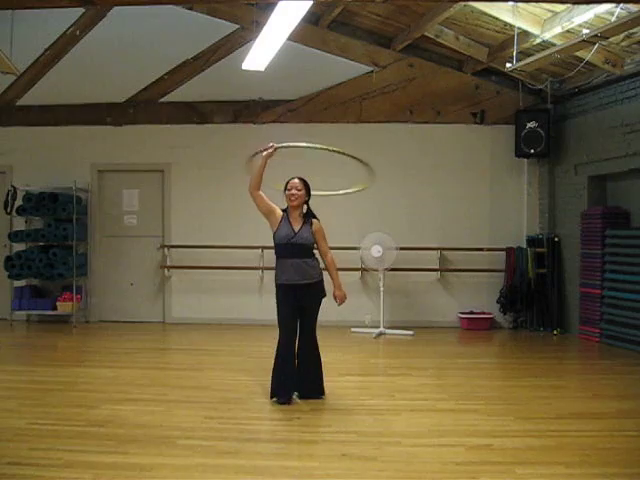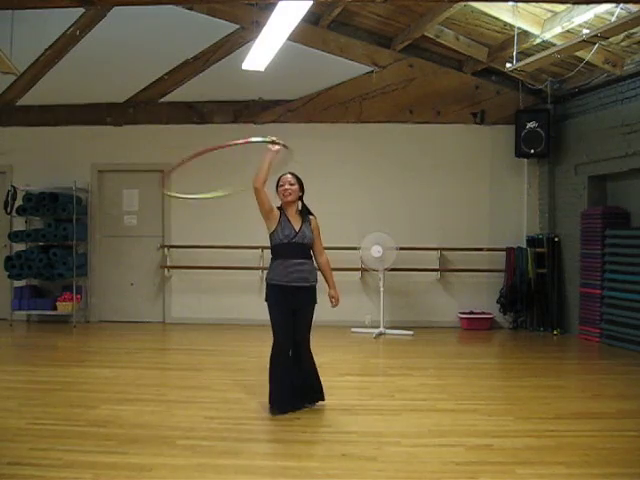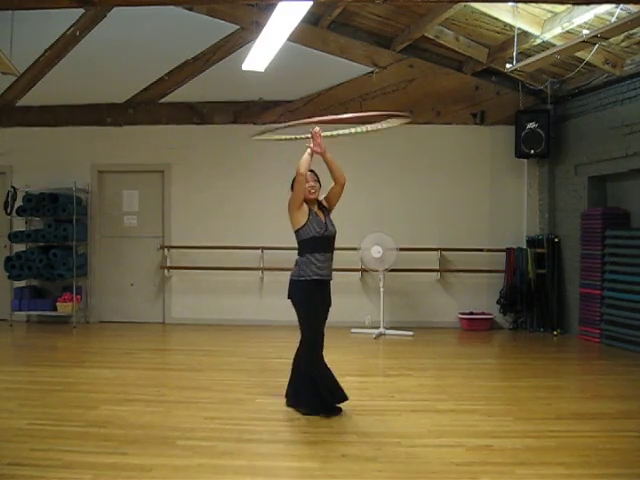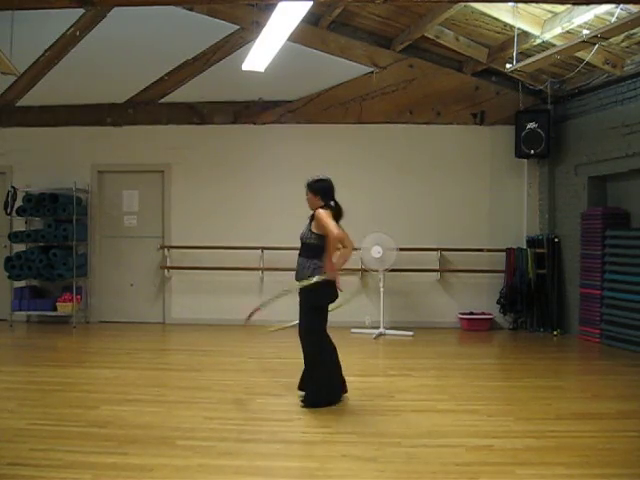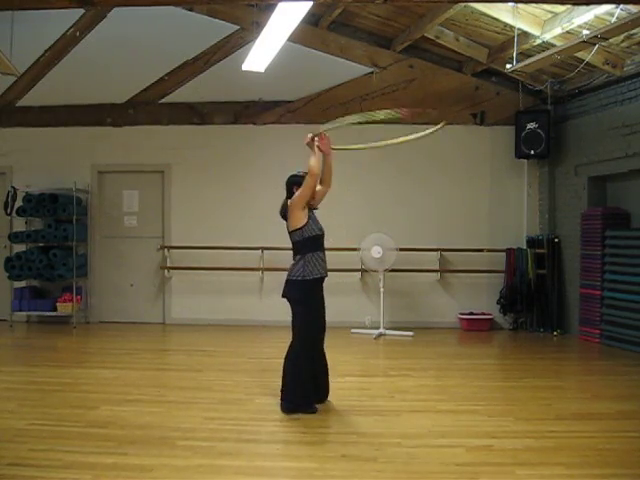
dt=1s
person 1, frame 1
left shoulder: (313, 223)
right shoulder: (276, 216)
left elbow: (326, 255)
right elbow: (253, 189)
left wrist: (337, 286)
right wrist: (264, 159)
left hip: (311, 285)
right hip: (285, 287)
left knee: (308, 336)
right knee: (287, 337)
left ankle: (309, 387)
right ankle: (284, 389)
person 1, frame 2
left shoulder: (311, 220)
right shoulder: (273, 216)
left elbow: (320, 255)
right elbow: (258, 187)
left wrist: (331, 286)
right wrist: (271, 154)
left hip: (305, 289)
right hip: (278, 288)
left knee: (301, 342)
right knee: (282, 343)
left ankle: (302, 395)
right ankle: (280, 400)
person 1, frame 3
left shoulder: (325, 208)
right shoulder: (297, 209)
left elbow: (341, 181)
right elbow: (300, 173)
left wrist: (323, 152)
right wrist: (309, 149)
left hip: (322, 284)
right hip: (304, 284)
left knee: (310, 342)
right knee: (313, 343)
left ankle: (299, 397)
right ankle: (319, 401)
person 1, frame 4
left shoulder: (322, 214)
right shoulder: (326, 216)
left elbow: (336, 235)
right elbow: (348, 247)
left wrist: (330, 265)
right wrist: (334, 269)
left hip: (315, 286)
right hip: (319, 285)
left knee: (312, 338)
right knee: (315, 336)
left ankle: (322, 394)
right ankle: (330, 388)
person 1, frame 5
left shoulder: (307, 209)
right shoulder: (295, 207)
left elbow: (325, 183)
right elbow: (313, 173)
left wrist: (326, 153)
right wrist: (314, 149)
left hip: (312, 284)
right hip: (302, 284)
left knee: (315, 339)
right knee: (302, 341)
left ankle: (312, 393)
right ankle: (293, 400)
